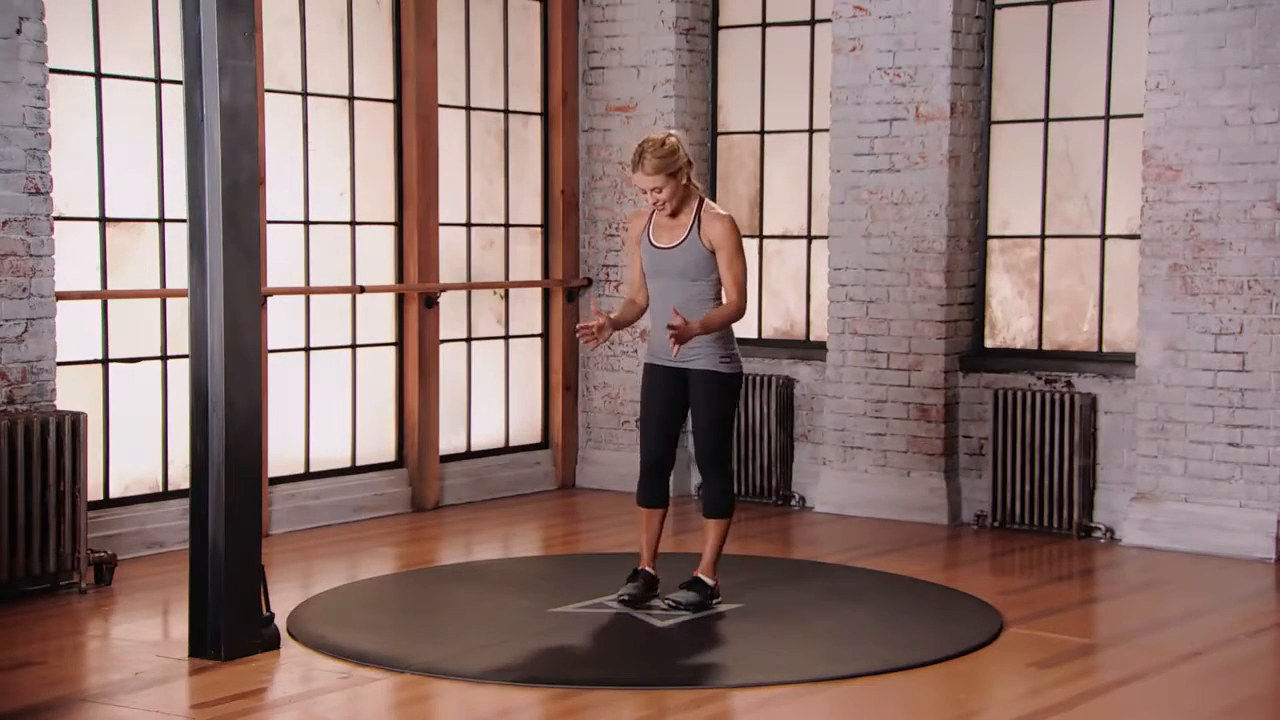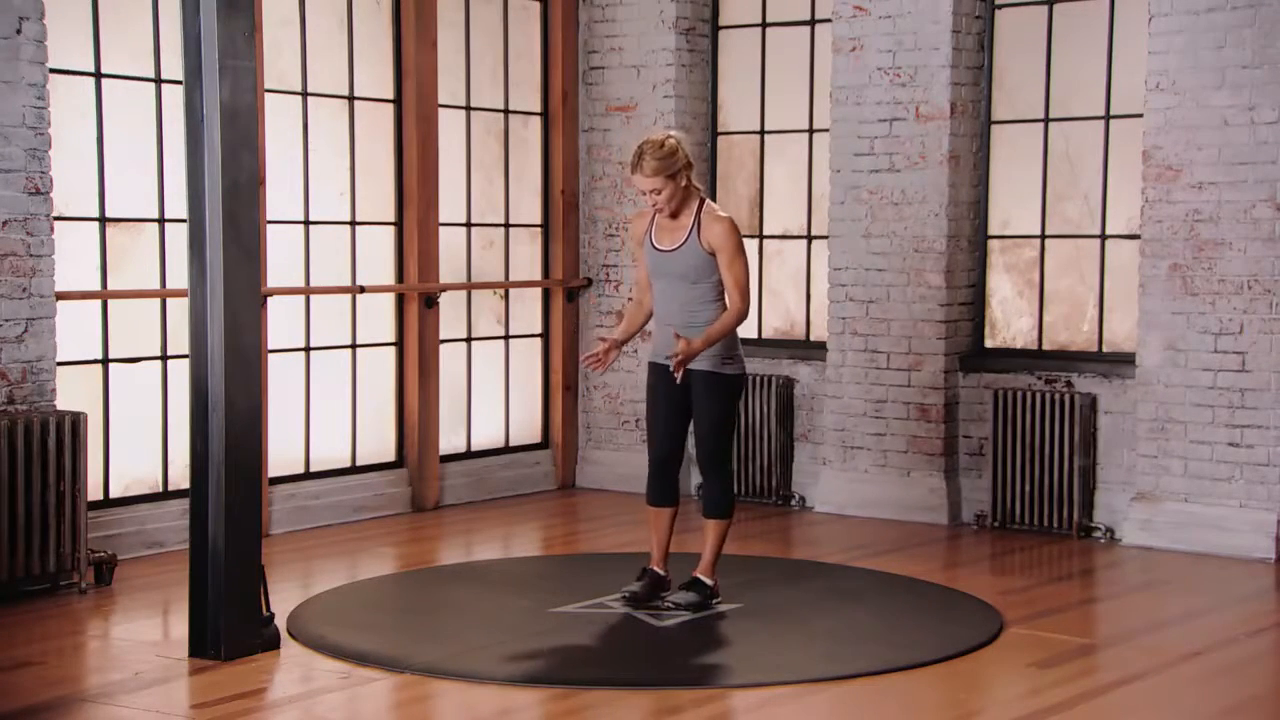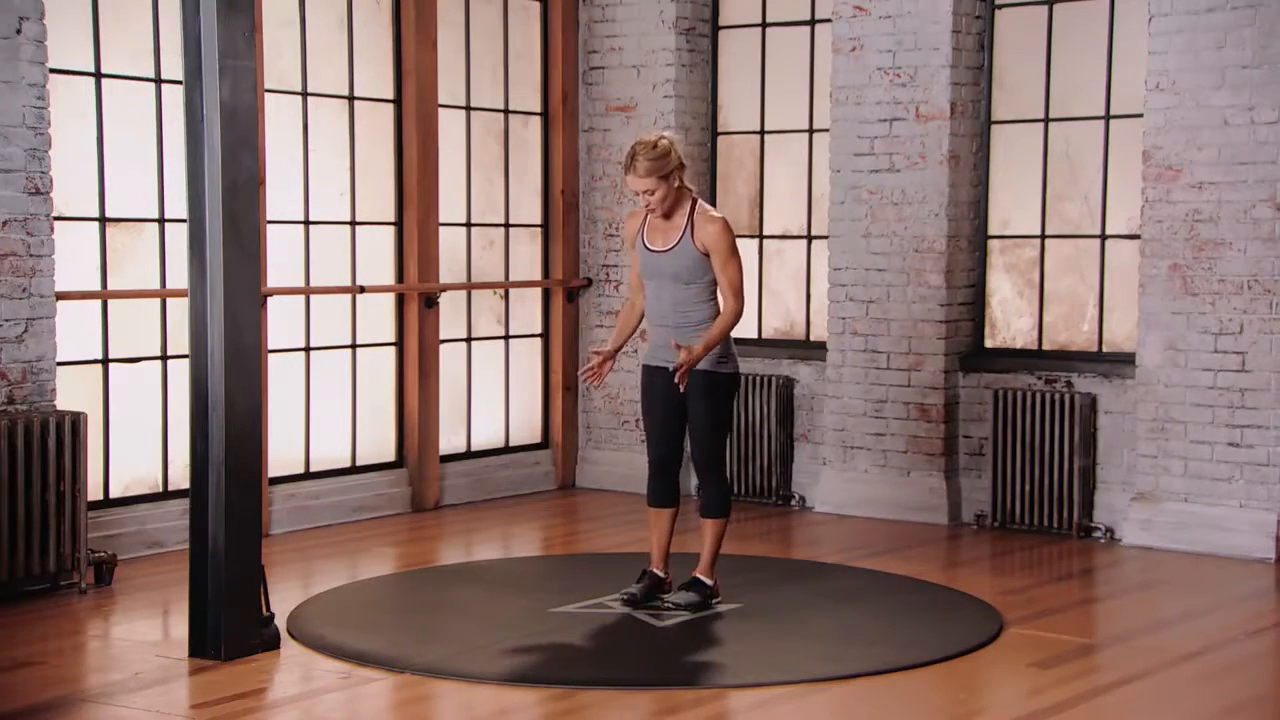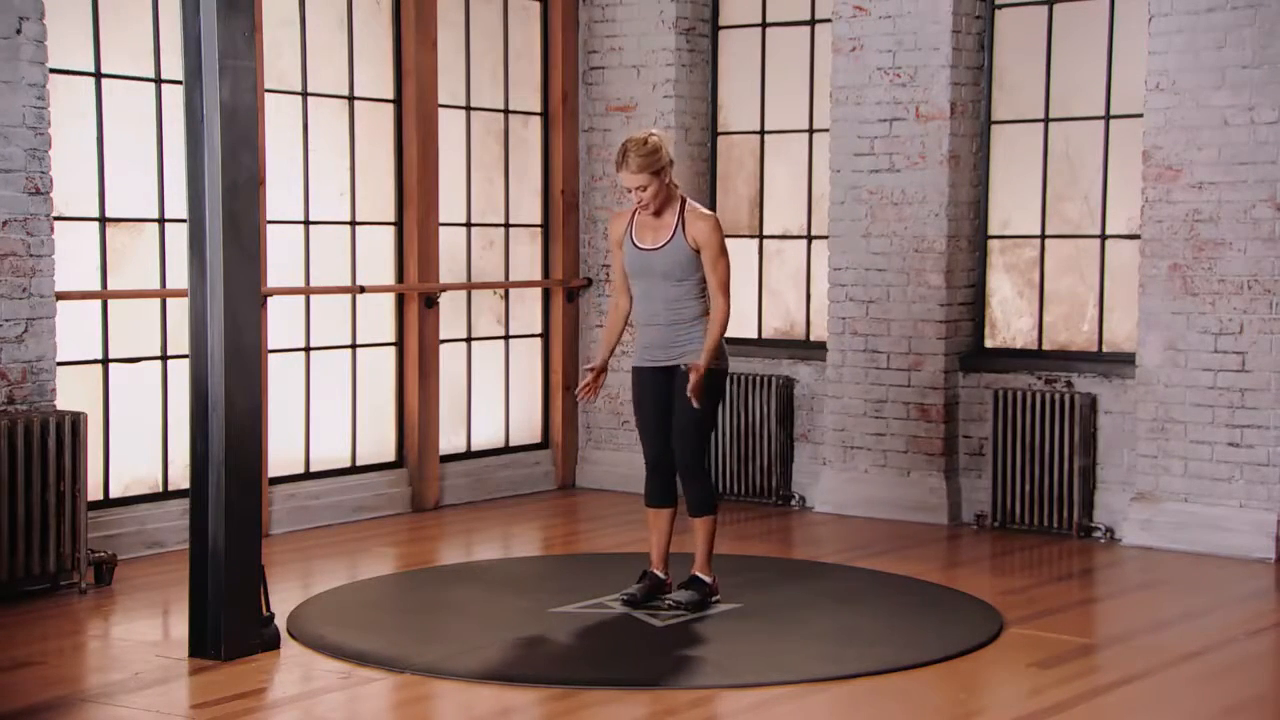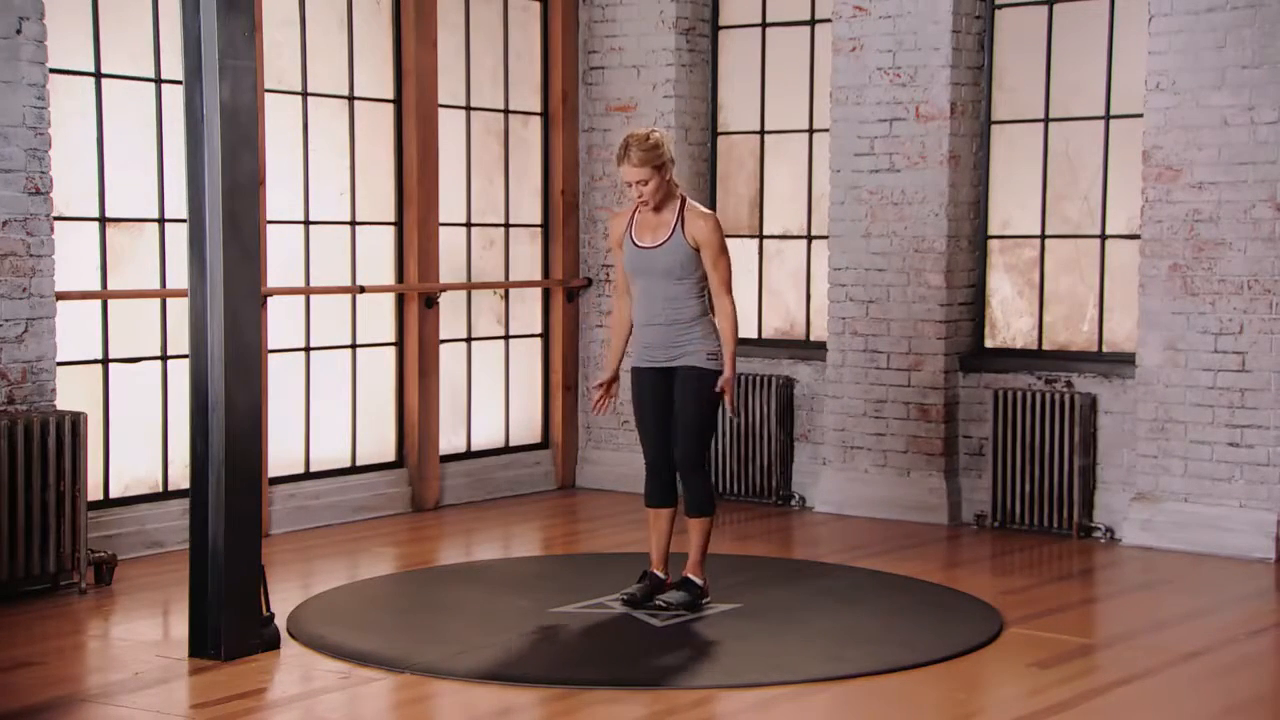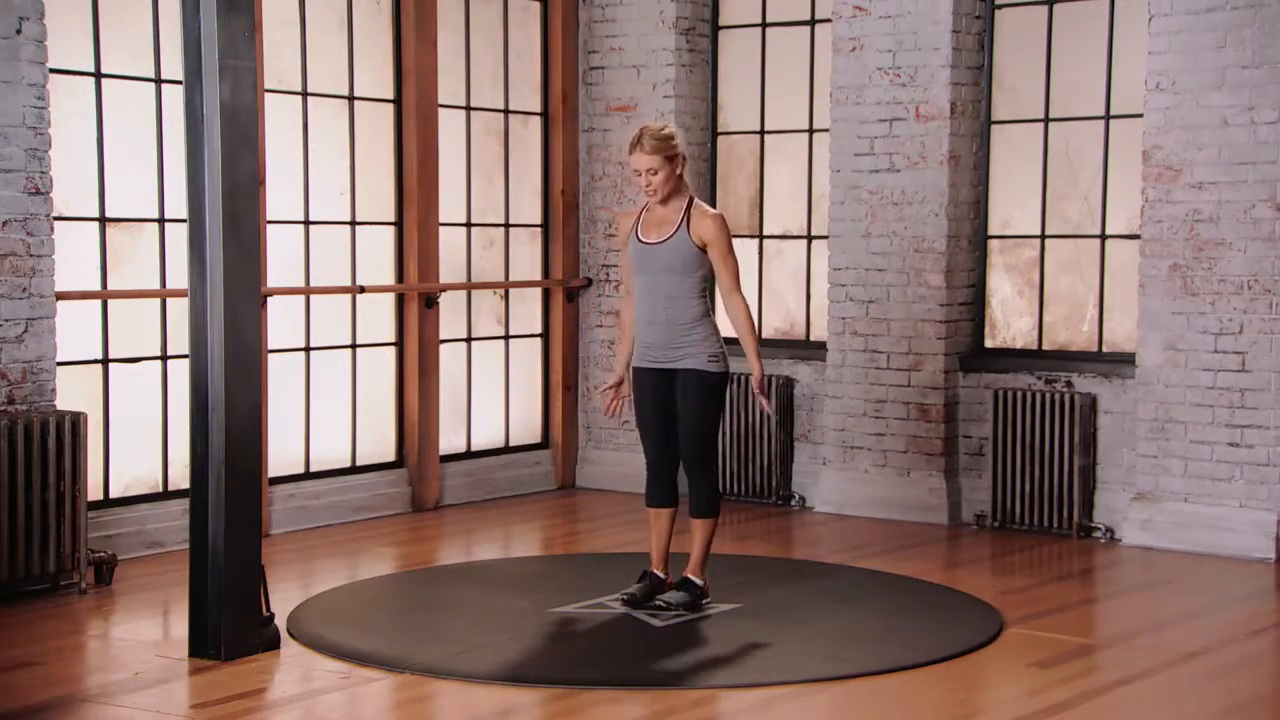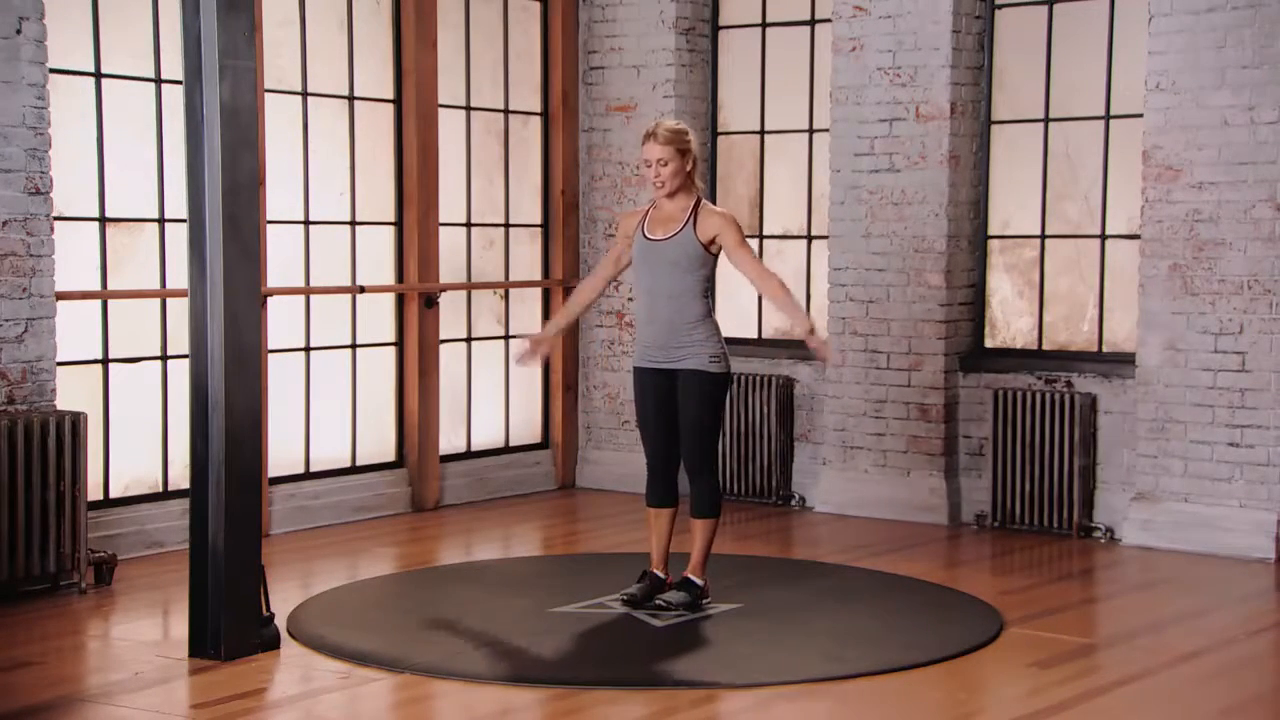
dt=0.3s
person 1, frame 1
left shoulder: (717, 224)
right shoulder: (638, 226)
left elbow: (736, 303)
right elbow: (639, 296)
left wrist: (696, 328)
right wrist: (613, 322)
left hip: (712, 362)
right hip: (661, 362)
left knee: (712, 465)
right knee: (653, 461)
left ankle: (706, 577)
right ankle: (646, 569)
person 1, frame 2
left shoulder: (717, 226)
right shoulder: (642, 228)
left elbow: (739, 304)
left wrist: (699, 345)
right wrist: (617, 339)
left hip: (715, 364)
right hip: (664, 361)
left knee: (712, 466)
right knee: (661, 463)
left ankle: (705, 577)
right ankle: (656, 570)
person 1, frame 3
left shoulder: (710, 226)
right shoulder: (635, 227)
left elbow: (733, 304)
left wrist: (699, 350)
right wrist: (612, 348)
left hip: (709, 365)
right hip: (658, 363)
left knee: (707, 466)
right knee: (660, 464)
left ankle: (705, 577)
right ankle: (657, 571)
person 1, frame 4
left shoulder: (701, 223)
right shoulder: (621, 227)
left elbow: (720, 301)
left wrist: (705, 361)
right wrist: (602, 358)
left hip: (696, 360)
right hip: (648, 362)
left knee: (689, 462)
right knee: (657, 464)
left ankle: (702, 575)
right ankle: (656, 571)
person 1, frame 5
left shoulder: (700, 222)
right shoulder: (621, 226)
left elbow: (723, 299)
right elbow: (624, 301)
left wrist: (728, 367)
right wrist: (611, 368)
left hip: (696, 360)
right hip: (647, 362)
left knee: (690, 463)
right knee: (657, 465)
left ankle: (694, 576)
right ankle: (656, 571)
person 1, frame 6
left shoulder: (706, 222)
right shoulder: (630, 226)
left elbow: (733, 299)
left wrist: (756, 368)
right wrist: (619, 369)
left hip: (698, 362)
right hip: (649, 364)
left knee: (698, 466)
right knee: (658, 465)
left ankle: (695, 577)
right ankle: (656, 570)
person 1, frame 7
left shoulder: (713, 220)
right shoulder: (634, 222)
left elbow: (760, 274)
right elbow: (598, 280)
left wrist: (802, 322)
right wrist: (551, 330)
left hip: (699, 362)
right hip: (649, 362)
left knee: (698, 466)
right knee: (658, 466)
left ankle: (696, 577)
right ankle: (656, 571)
